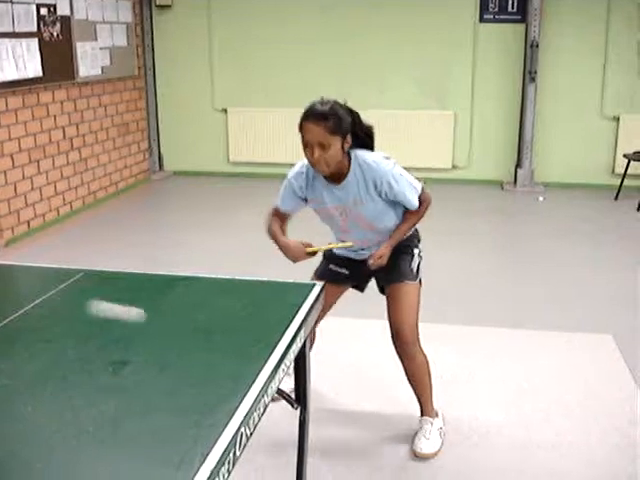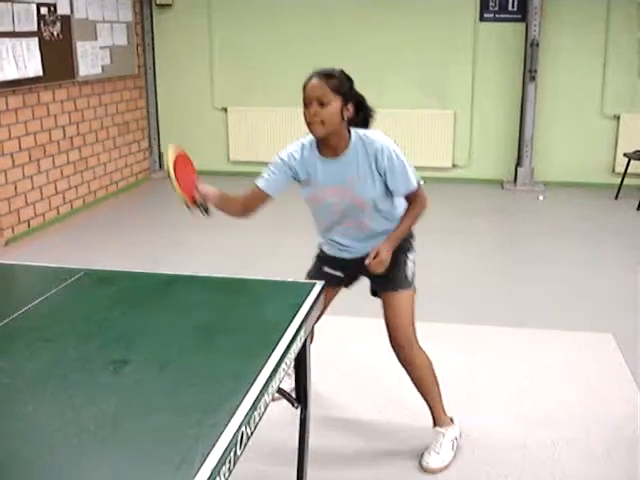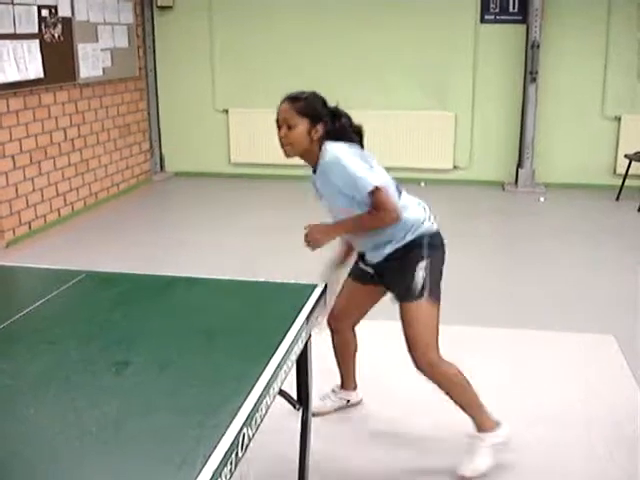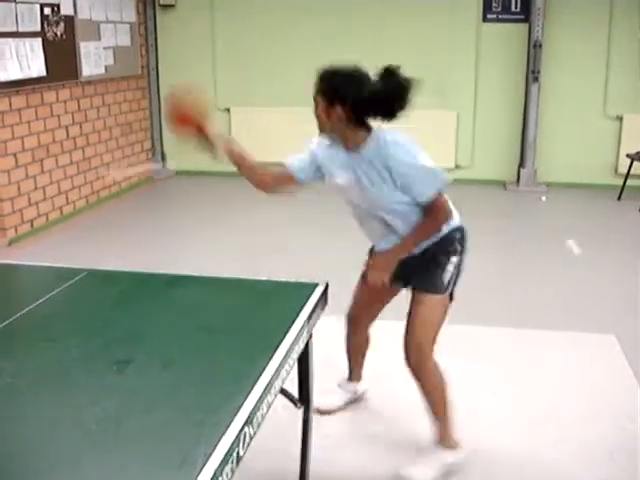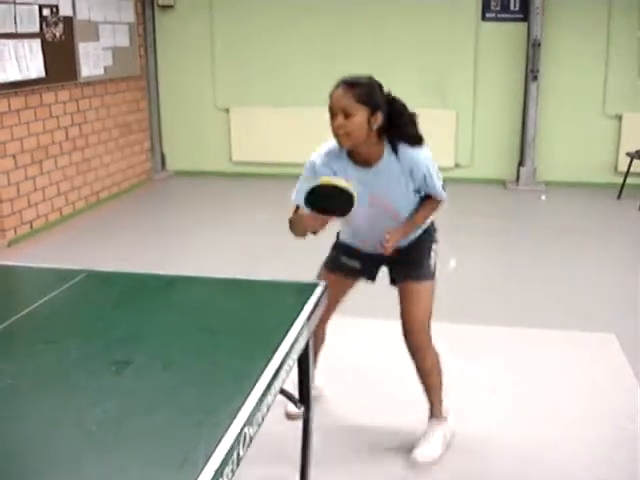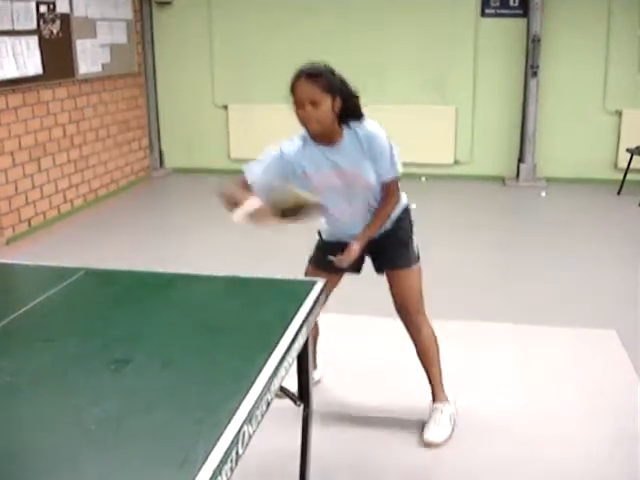
dt=0.5s
person 1, frame 1
left shoulder: (378, 171)
right shoulder: (301, 178)
left elbow: (421, 204)
right elbow: (277, 220)
left wrist: (389, 244)
right wrist: (285, 243)
left hip: (399, 249)
right hip: (347, 253)
left knee: (405, 338)
left ankle: (430, 417)
right ankle: (292, 382)
person 1, frame 2
left shoulder: (378, 148)
right shoulder: (297, 157)
left elbow: (418, 201)
right elbow: (245, 205)
left wrist: (388, 244)
right wrist: (210, 193)
left hip: (388, 247)
right hip: (336, 250)
left knee: (403, 343)
left ankle: (445, 425)
person 1, frame 3
left shoulder: (338, 157)
right shoulder: (323, 167)
left elbow: (391, 210)
left wrist: (331, 229)
right wrist: (346, 249)
left hip: (415, 248)
right hip: (380, 253)
left knee: (424, 357)
right knee: (338, 320)
left ankle: (489, 430)
right ankle: (348, 390)
person 1, frame 4
left shoulder: (395, 149)
right shoulder: (328, 150)
left elbow: (440, 213)
right elbow: (269, 182)
left wrist: (392, 257)
right wrist: (227, 147)
left hip: (436, 248)
right hip: (391, 247)
left knee: (417, 353)
right knee: (356, 319)
left ankle: (446, 444)
right ankle: (354, 384)
person 1, frame 5
left shoulder: (413, 157)
right shoulder: (324, 161)
left elbow: (435, 197)
right elbow: (298, 220)
left wrist: (402, 230)
right wrist: (305, 223)
left hip: (410, 244)
right hip: (354, 244)
left knee: (417, 337)
left ankle: (438, 418)
person 1, frame 6
left shoulder: (369, 136)
right shoulder: (290, 154)
left elbow: (391, 195)
right elbow: (239, 193)
left wrist: (360, 243)
right wrist: (241, 199)
left hip: (389, 227)
right hip: (336, 235)
left knee: (412, 315)
left ankle: (441, 402)
right ankle: (307, 372)
